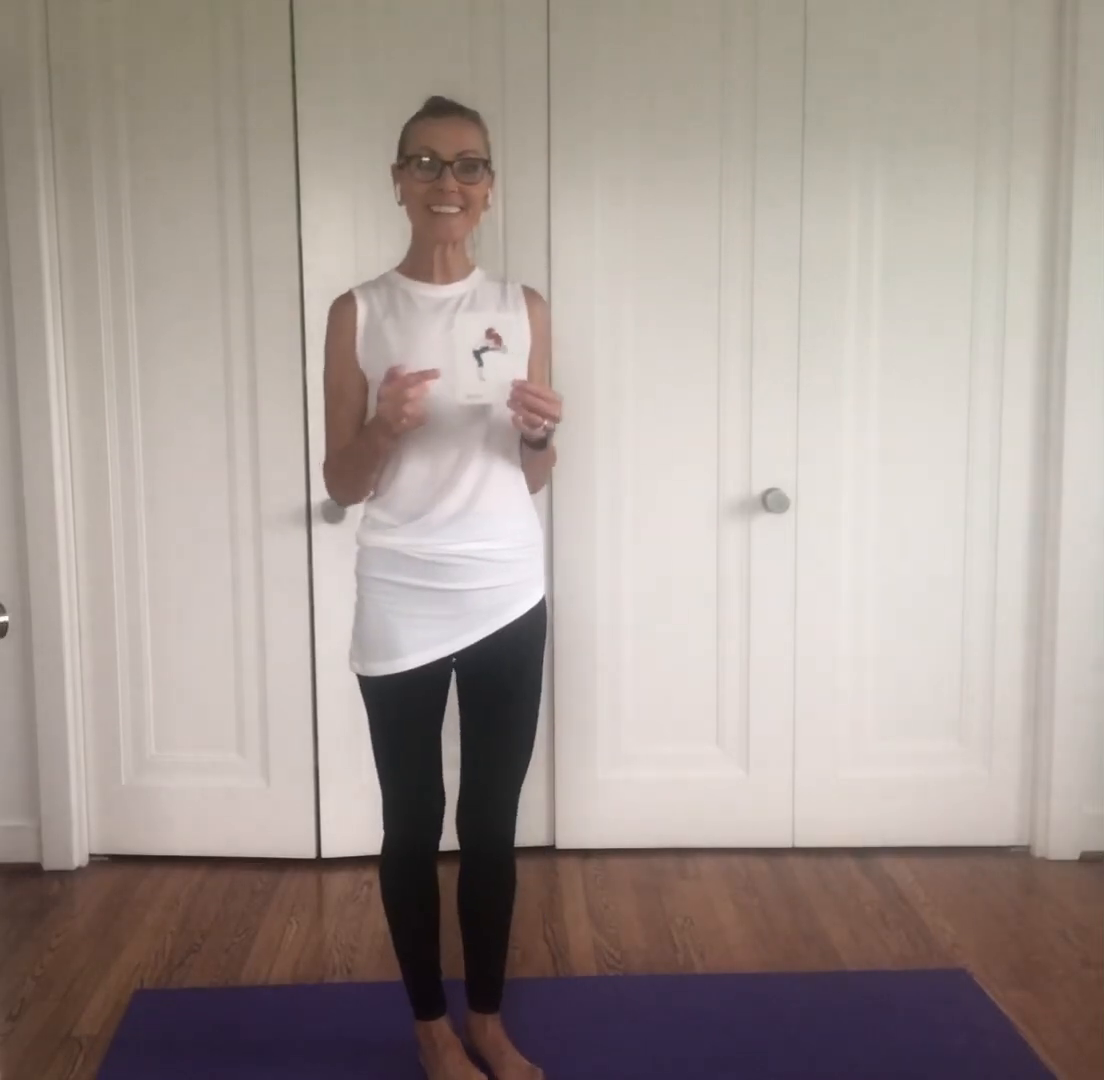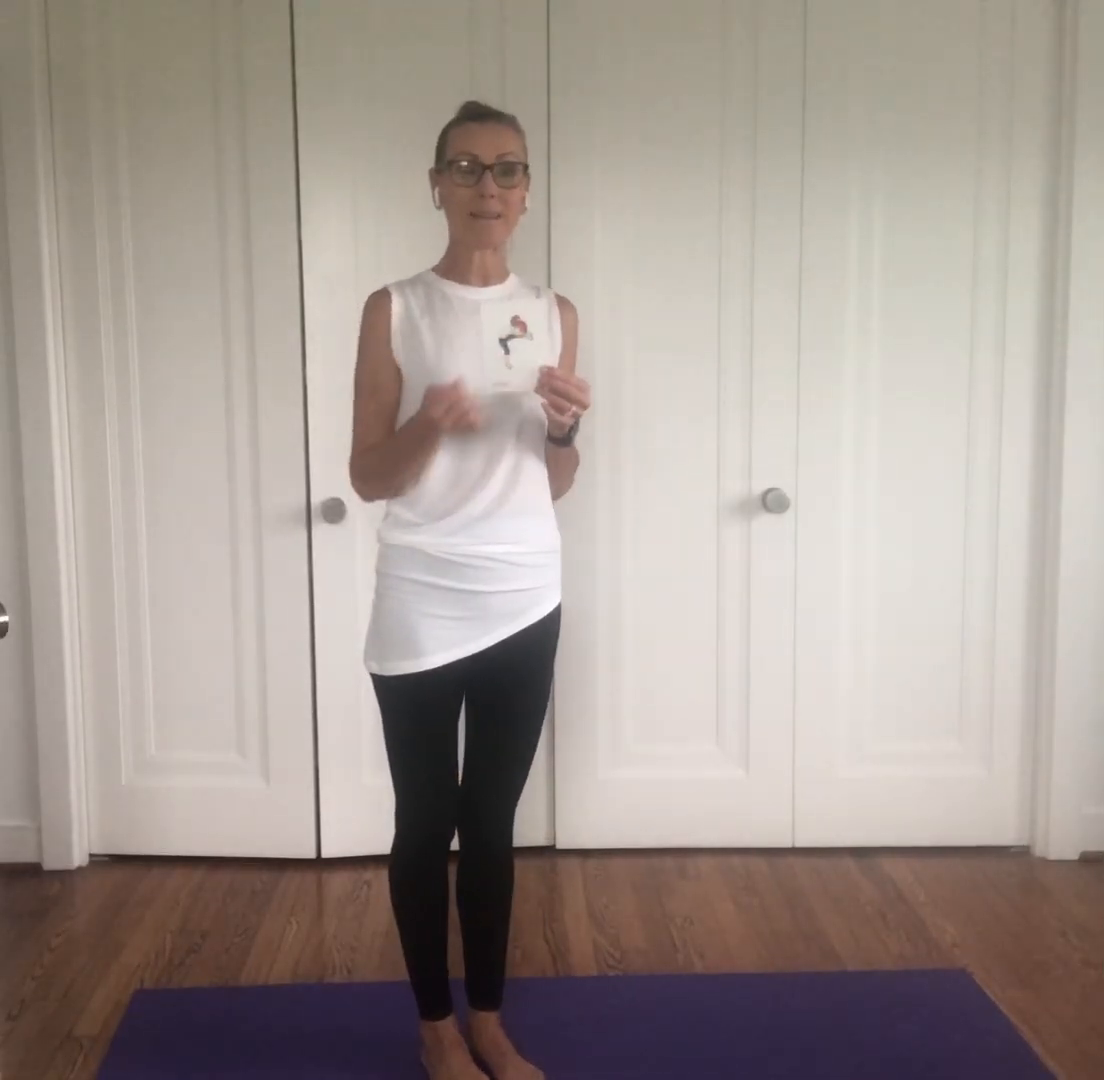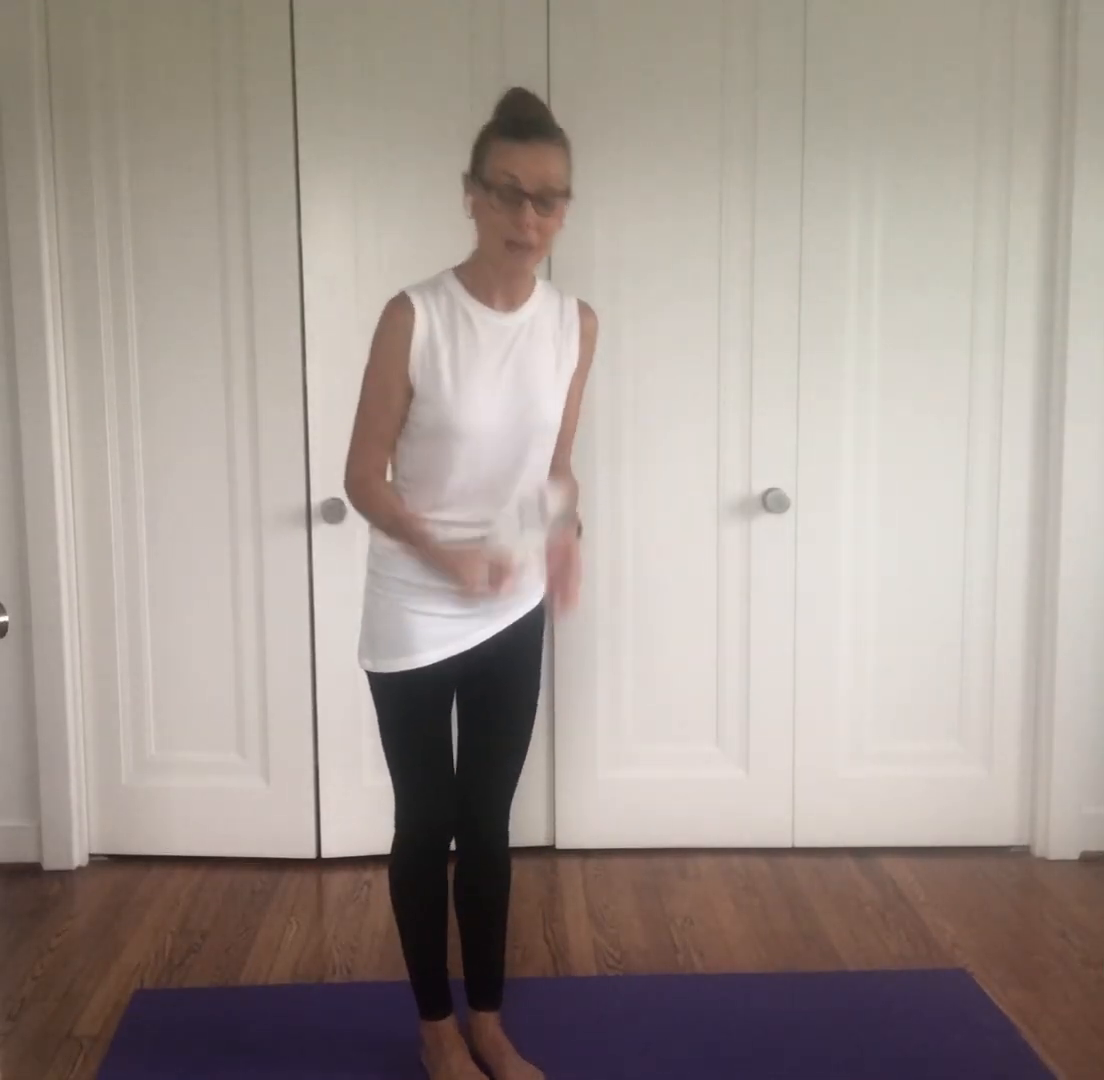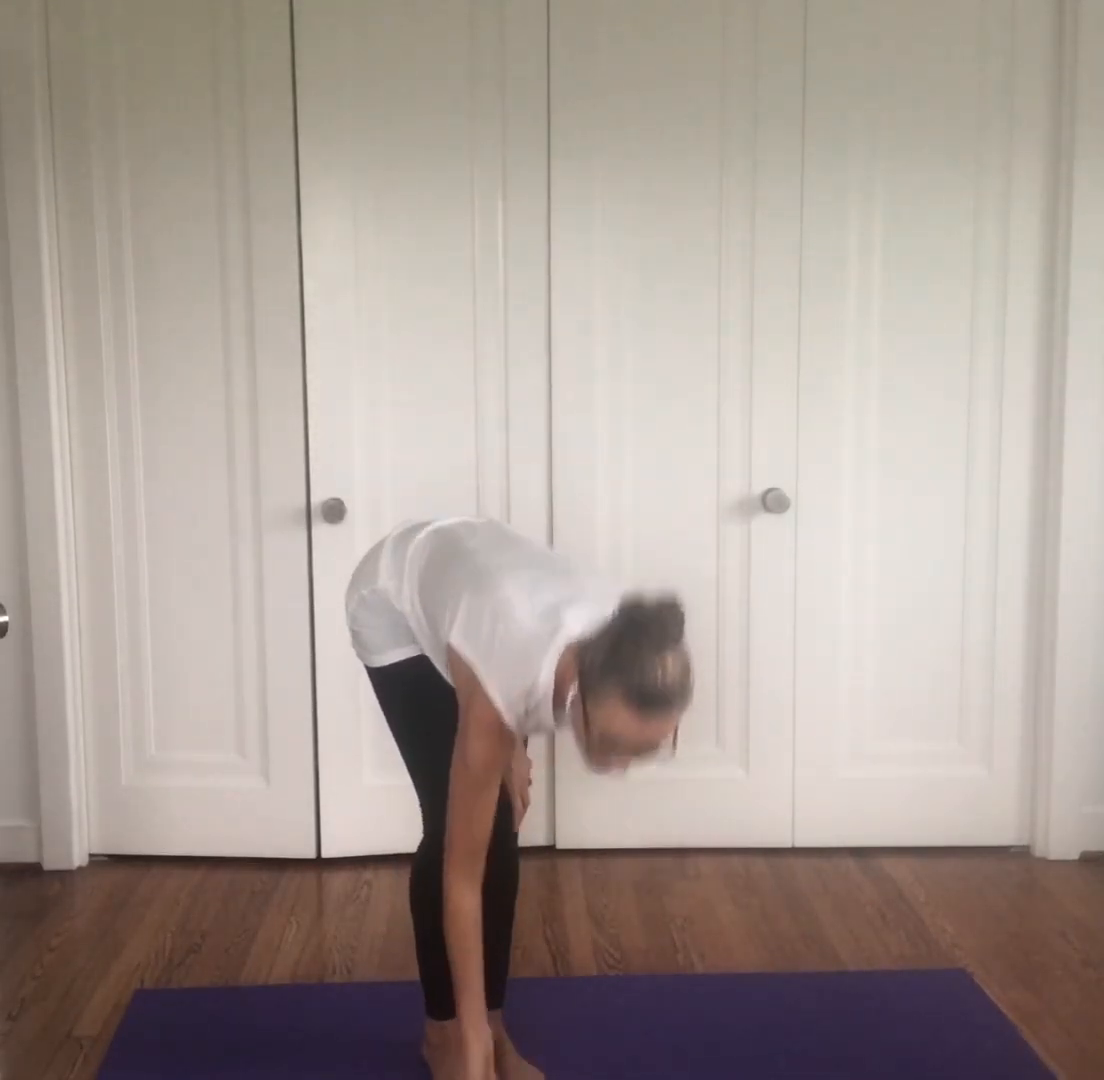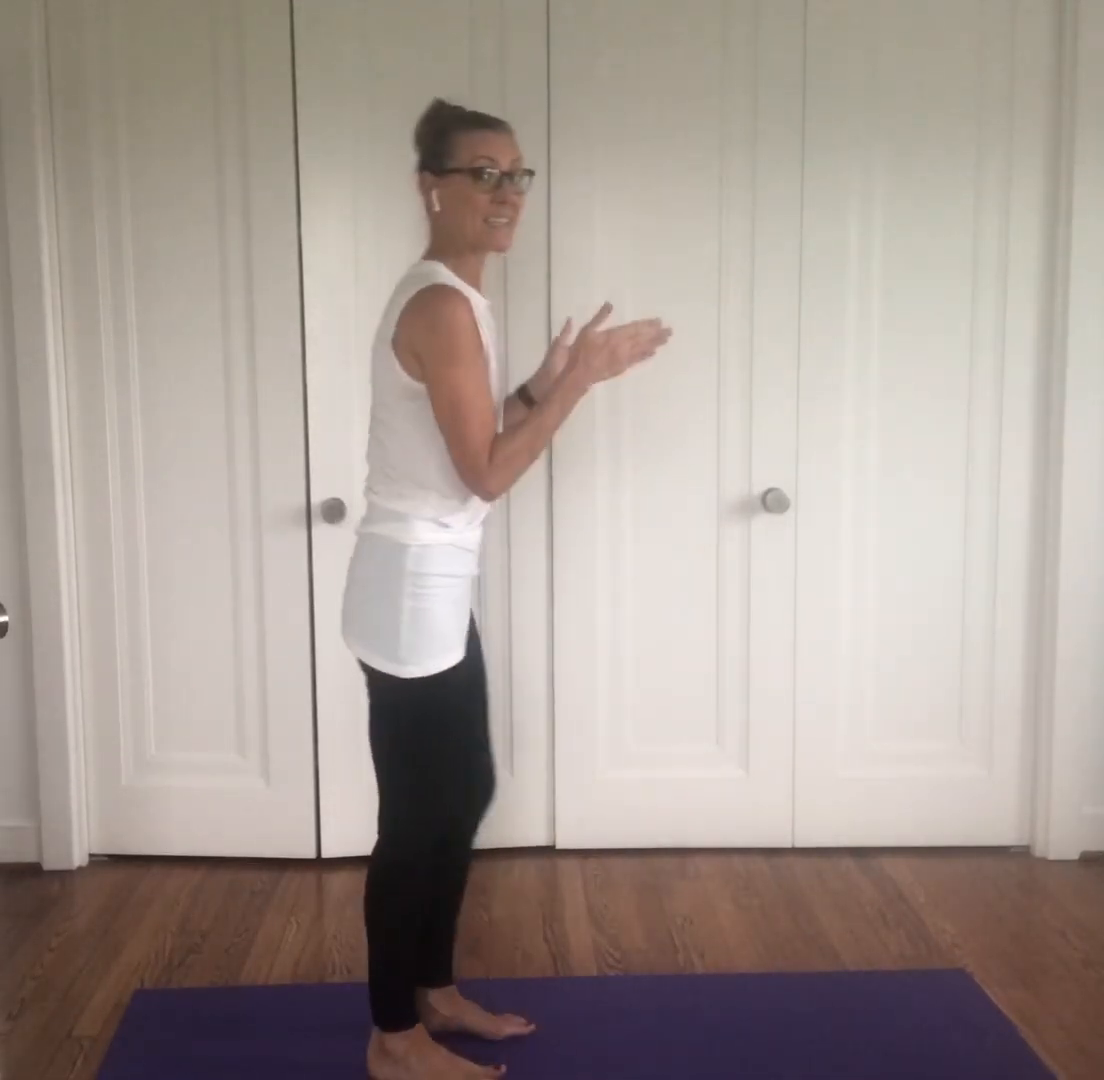
dt=1s
person 1, frame 1
left shoulder: (522, 307)
right shoulder: (358, 313)
left elbow: (537, 478)
right elbow: (342, 485)
left wrist: (538, 433)
right wrist: (385, 425)
left hip: (507, 599)
right hip: (402, 605)
left knee: (492, 822)
right knee: (412, 824)
person 1, frame 2
left shoulder: (552, 313)
right shoulder: (393, 310)
left elbow: (555, 484)
right elbow: (367, 477)
left wrist: (563, 427)
right wrist: (428, 424)
left hip: (524, 604)
right hip: (421, 608)
left knee: (491, 821)
right knee: (425, 823)
person 1, frame 3
left shoulder: (575, 324)
right shoulder: (413, 318)
left elbow: (555, 467)
right elbow: (364, 481)
left wrist: (565, 529)
right wrist: (441, 551)
left hip: (514, 610)
right hip: (414, 612)
left knee: (487, 822)
right knee: (425, 824)
person 1, frame 4
left shoulder: (637, 648)
right shoulder: (501, 681)
right elbow: (462, 881)
left wrist: (515, 739)
right hip: (395, 605)
left knee: (499, 826)
right knee: (454, 825)
left ankle: (493, 1022)
right ankle: (442, 1029)
person 1, frame 5
left shoulder: (453, 299)
right shoulder: (441, 307)
right elbow: (486, 473)
left wrist: (545, 382)
right wrist: (576, 379)
left hip: (436, 584)
right hip: (409, 591)
left knee: (466, 792)
right knee: (419, 817)
left ankle: (429, 988)
